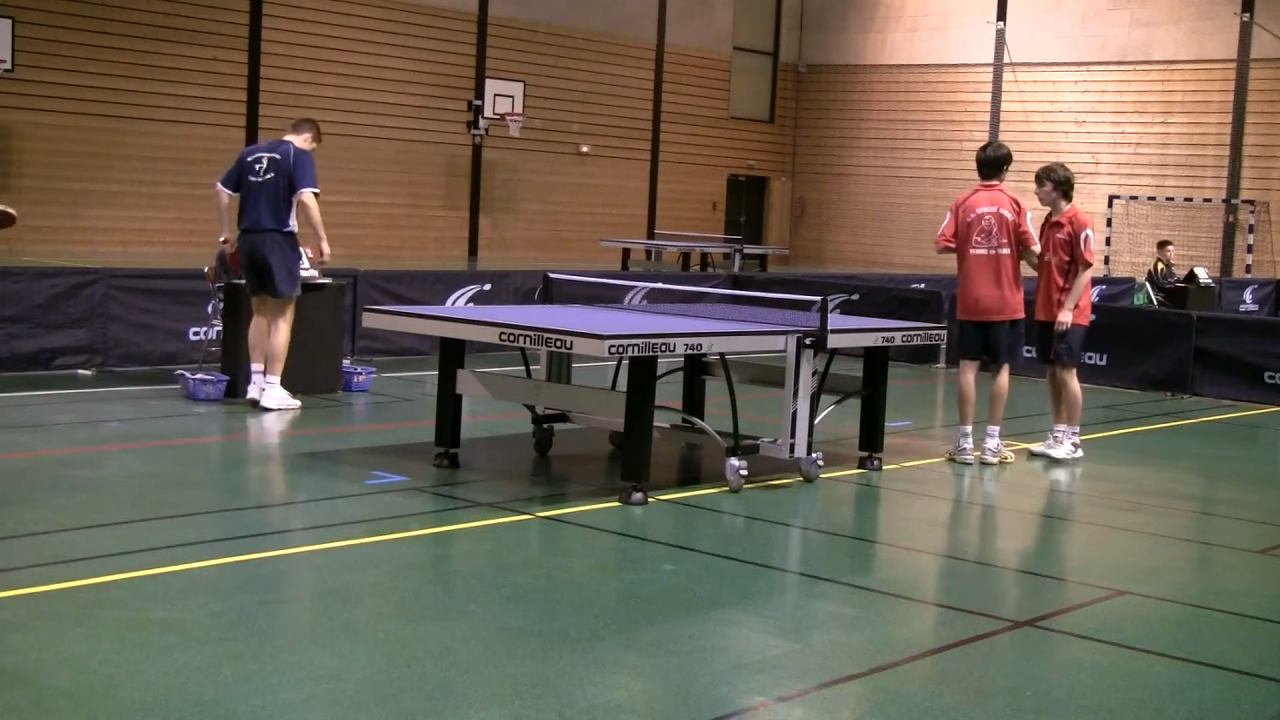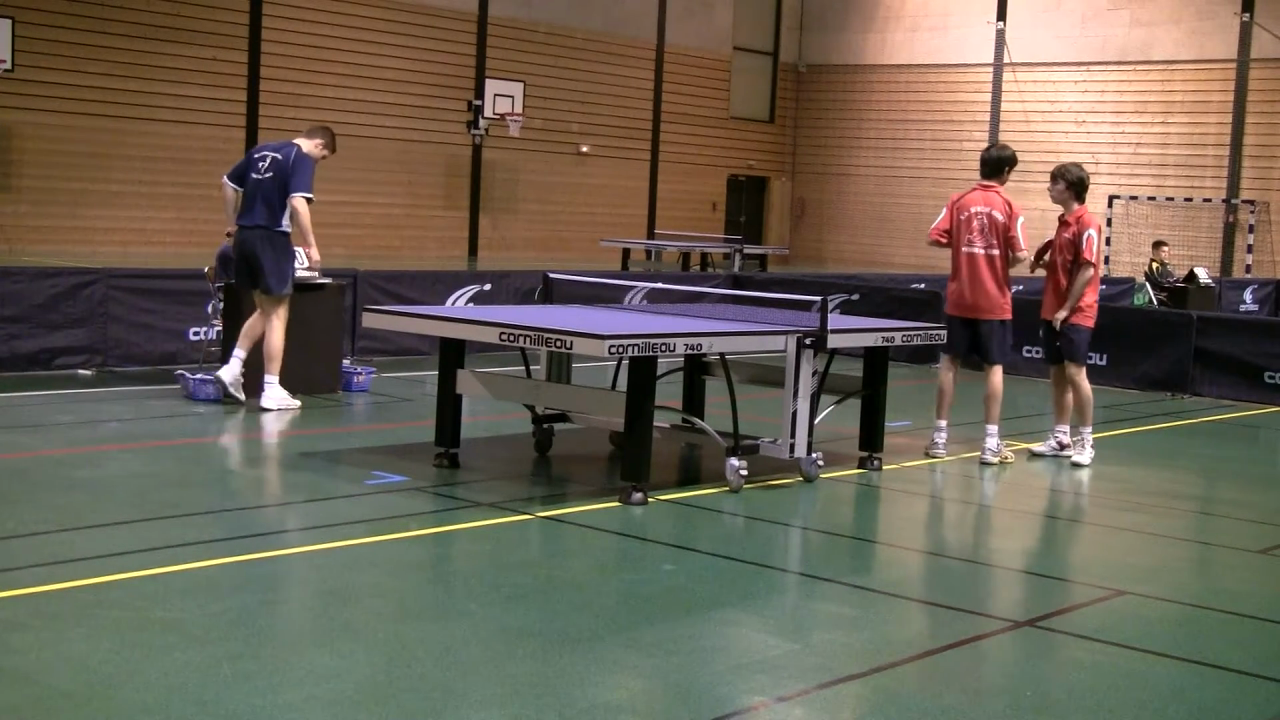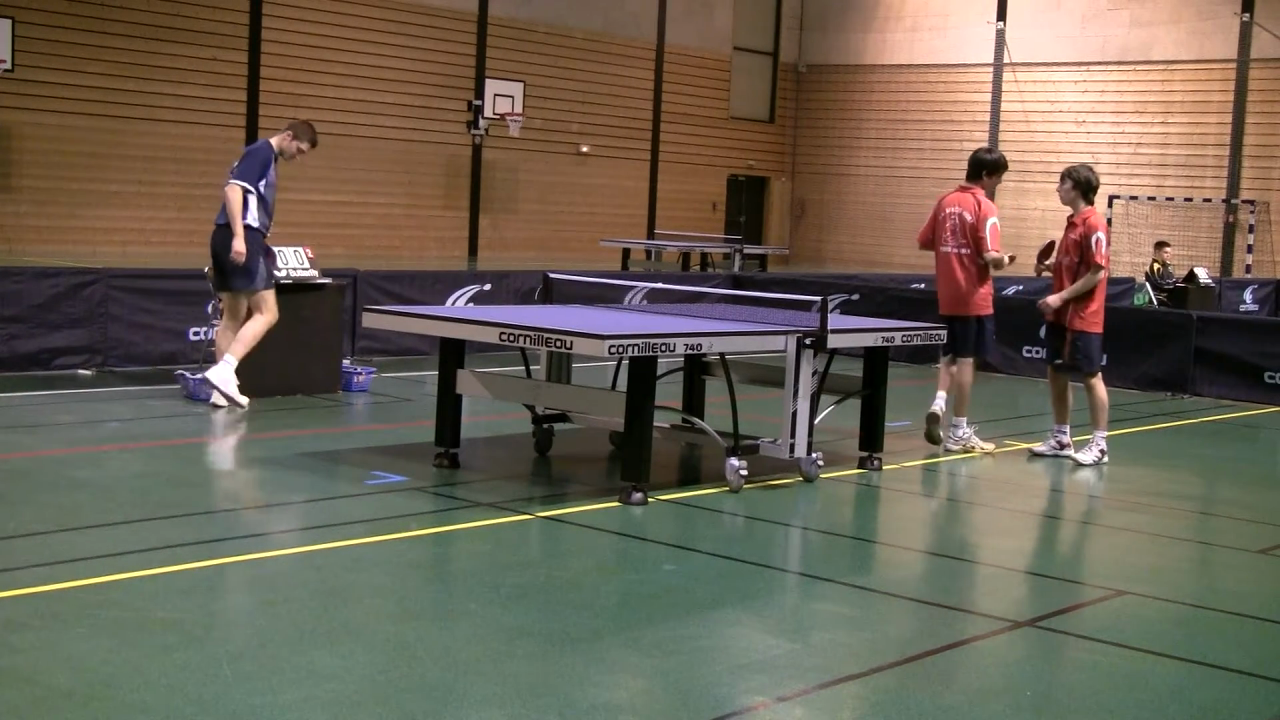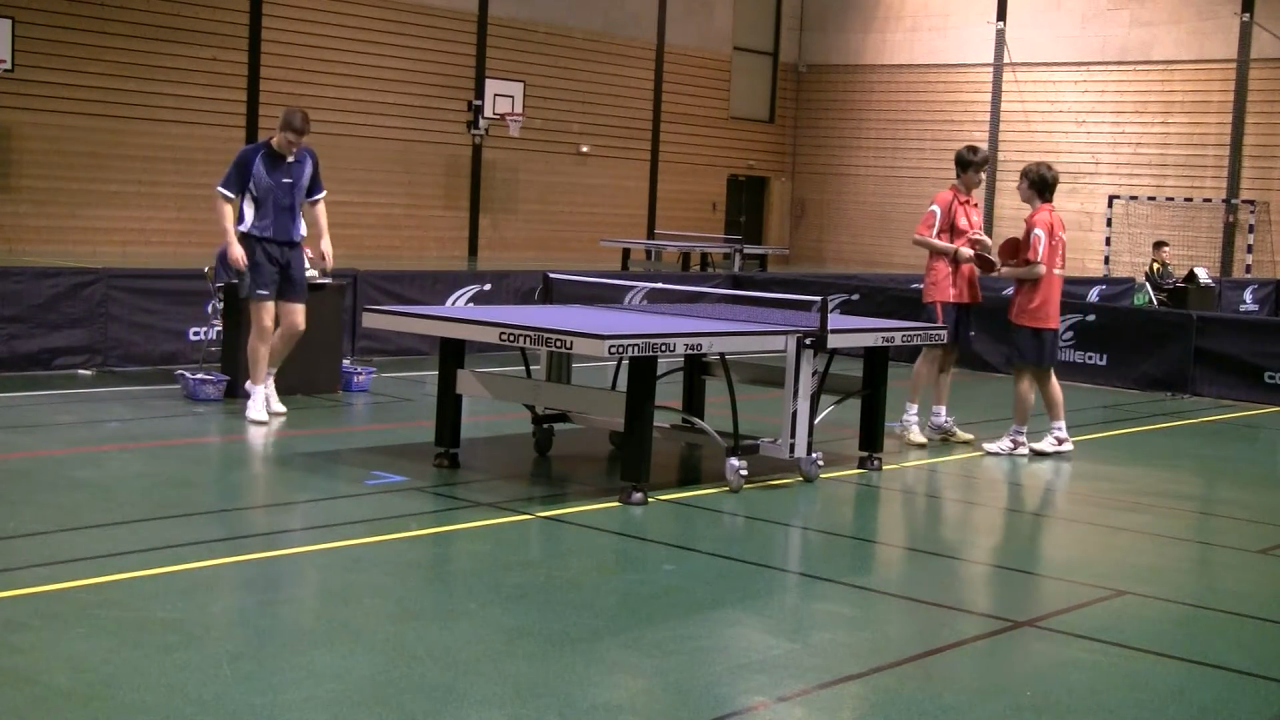
dt=1s
person 1, frame 1
left shoulder: (962, 204)
right shoulder: (1015, 204)
left elbow: (942, 245)
right elbow: (1033, 249)
right wrist: (1016, 254)
left hip: (971, 301)
right hip: (1006, 302)
left knee: (968, 367)
right knee: (1002, 369)
left ankle: (965, 443)
right ankle: (992, 443)
person 1, frame 2
left shoulder: (958, 201)
right shoulder: (1009, 207)
left elbow: (935, 238)
right elbow: (1020, 255)
right wrist: (1003, 261)
left hip: (959, 299)
right hip: (994, 302)
left knee: (949, 363)
right knee: (994, 368)
left ankle: (939, 436)
right ankle: (991, 443)
person 1, frame 3
left shoulder: (944, 202)
right shoulder: (985, 208)
left elbow: (924, 243)
right elbow: (989, 256)
right wrist: (1003, 261)
left hip: (947, 296)
right hip: (974, 296)
left knee: (951, 356)
right knee: (966, 360)
left ankle: (938, 403)
right ankle: (959, 433)
person 1, frame 4
left shoulder: (975, 206)
right shoulder: (945, 200)
right elbow: (919, 237)
left wrist: (983, 243)
right wrist: (956, 250)
left hip: (964, 289)
right hip: (941, 288)
left knee: (950, 352)
right knee: (933, 349)
left ankle: (939, 420)
right ankle: (909, 418)
person 2, frame 1
left shoulder: (1080, 223)
right shoulder: (1047, 223)
left elbow: (1086, 270)
left wrist: (1068, 308)
left hip: (1069, 313)
right hip: (1045, 311)
left knee: (1066, 372)
right knee: (1053, 373)
left ankle: (1073, 440)
right ankle: (1057, 435)
person 2, frame 2
left shoulder: (1087, 223)
right shoulder: (1063, 222)
left elbow: (1087, 270)
left wrist: (1067, 308)
right wrist: (1042, 262)
left hip: (1076, 312)
right hip: (1054, 311)
left knee: (1075, 372)
right knee: (1057, 374)
left ankle: (1086, 440)
right ankle: (1061, 438)
person 2, frame 3
left shoulder: (1094, 225)
right shoulder: (1072, 222)
left elbow: (1097, 273)
left wrist: (1061, 298)
right wrist: (1050, 267)
left hip: (1083, 318)
right hip: (1060, 316)
left knee: (1091, 378)
right knee: (1056, 375)
left ankle: (1099, 444)
right ankle: (1060, 438)
person 2, frame 4
left shoulder: (1038, 221)
right shoulder: (1053, 219)
left elbow: (1037, 269)
left wrist: (1010, 272)
right wrist: (1016, 265)
left hip: (1031, 312)
right hip: (1047, 312)
left knee: (1023, 372)
right knee: (1043, 373)
left ankle: (1017, 438)
right ankle: (1059, 435)
person 3, frame 1
left shoulder: (250, 153)
right shoulder: (299, 156)
left elbow: (222, 192)
right elbow: (306, 199)
left wrist: (227, 233)
right wrist: (322, 239)
left hip: (248, 241)
right hip: (278, 241)
left knee: (261, 313)
right knee: (281, 318)
left ankle: (255, 384)
right ankle: (273, 390)
person 3, frame 2
left shoulder: (260, 151)
right shoulder: (301, 159)
left elbow: (228, 184)
right elbow: (297, 203)
left wrist: (234, 224)
right wrist: (311, 245)
left hip: (245, 237)
right hip: (271, 240)
left knee: (264, 311)
right knee: (276, 316)
left ankle: (233, 368)
right ankle: (272, 390)
person 3, frame 3
left shoulder: (261, 155)
right shoulder: (261, 153)
left elbow: (236, 193)
right elbow: (232, 189)
right wrist: (239, 237)
left hip: (225, 238)
right hip: (243, 241)
left knee: (232, 315)
right knee: (267, 313)
left ankle: (221, 386)
right ankle: (223, 371)
person 3, frame 4
left shoulder: (308, 159)
right shoulder: (250, 156)
left elbow: (315, 201)
right elbow: (224, 199)
left wrist: (324, 237)
right wrist: (232, 242)
left hip: (292, 248)
right hip: (258, 247)
left knee: (296, 326)
right knee: (264, 325)
left ankle: (264, 382)
right ankle: (257, 396)
